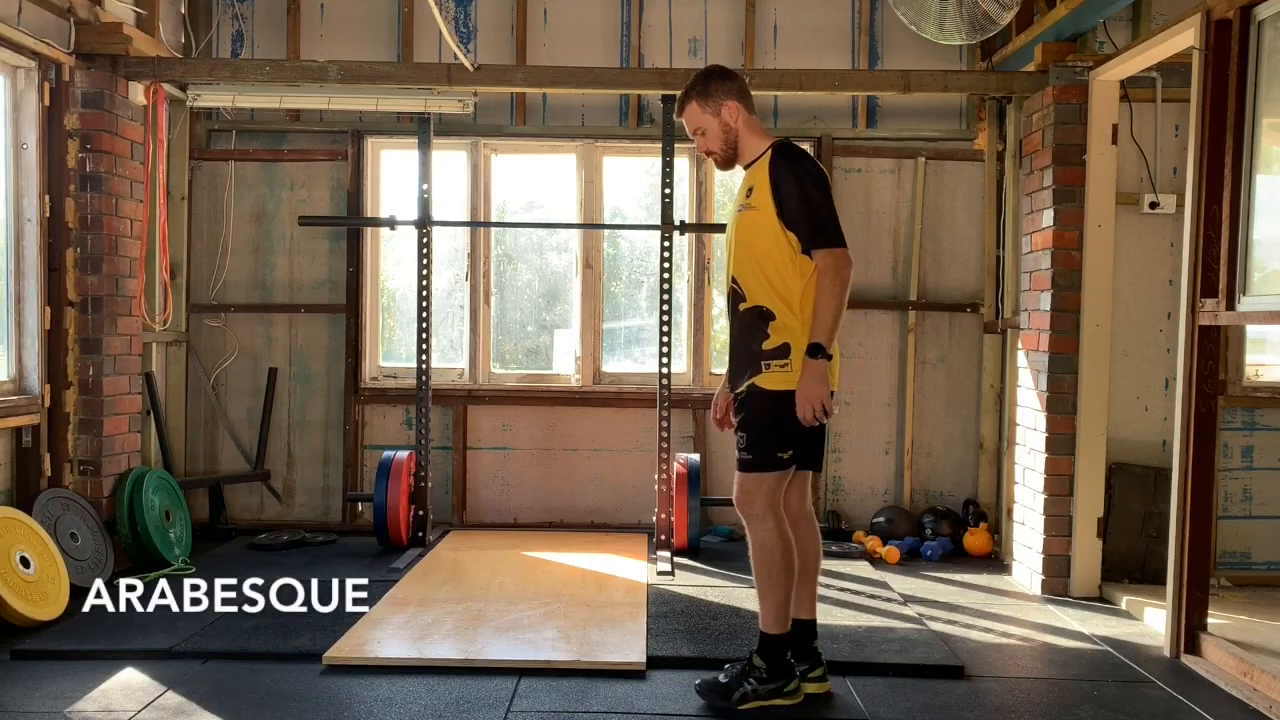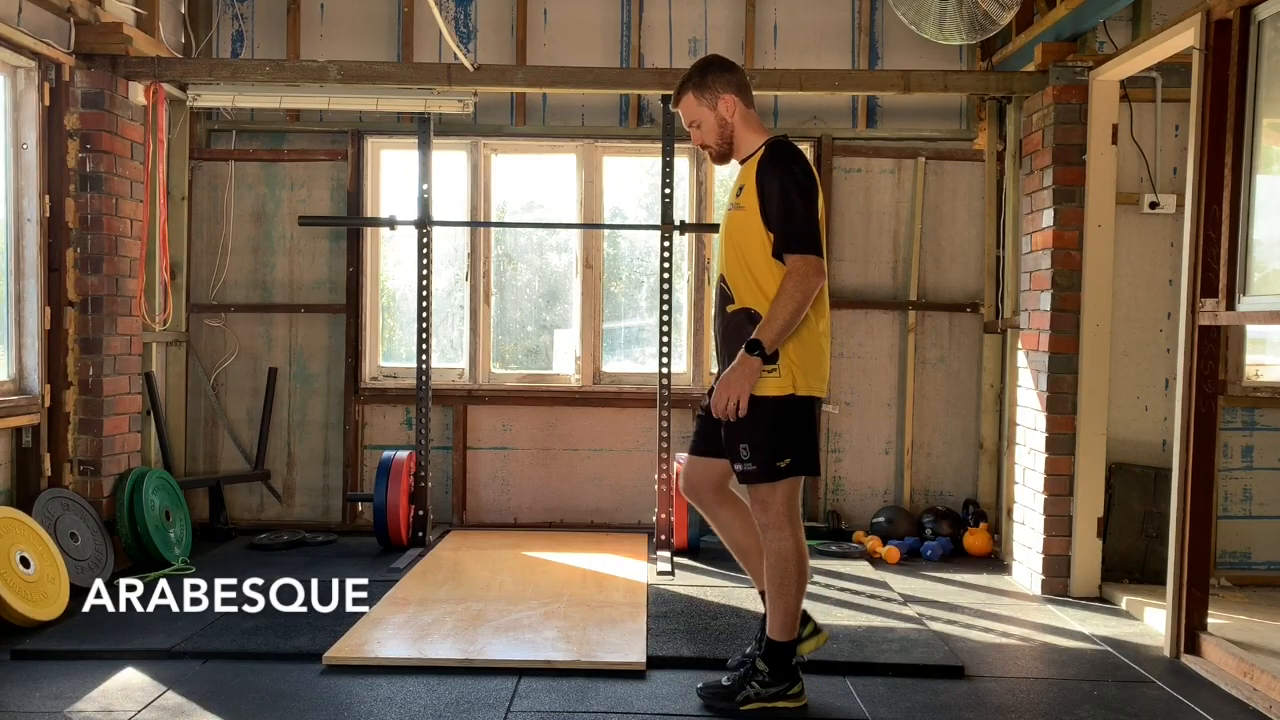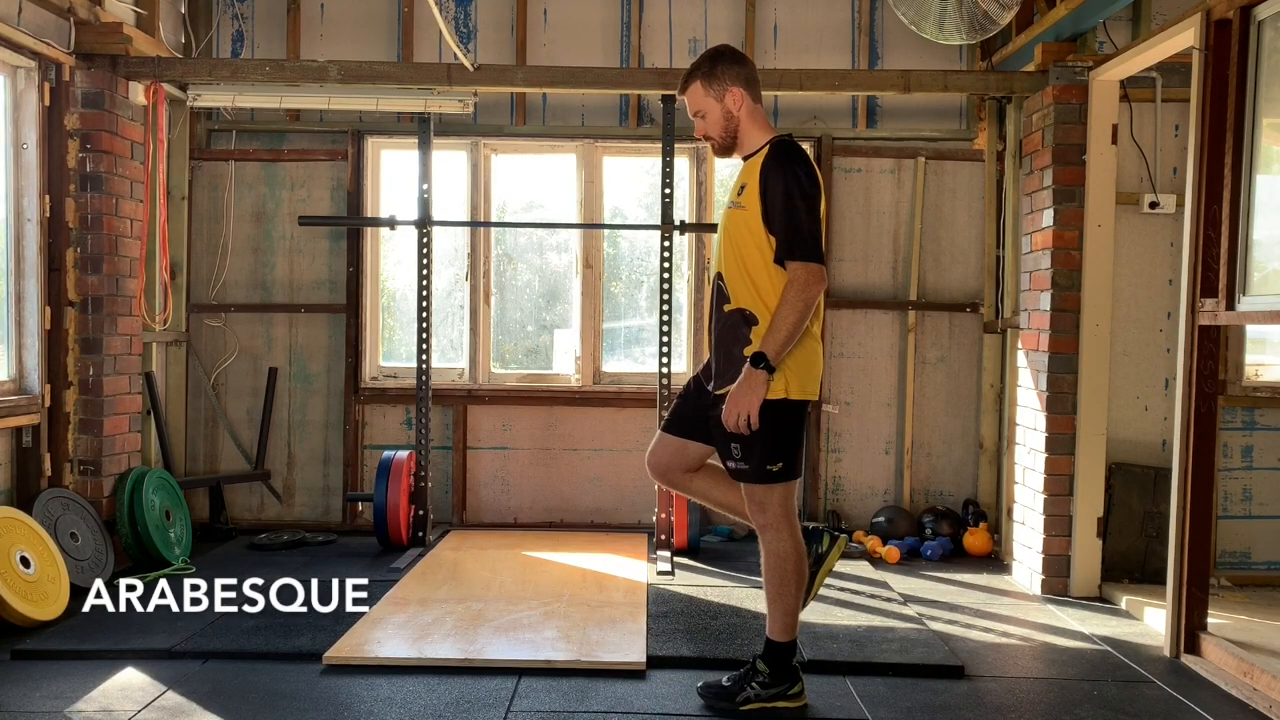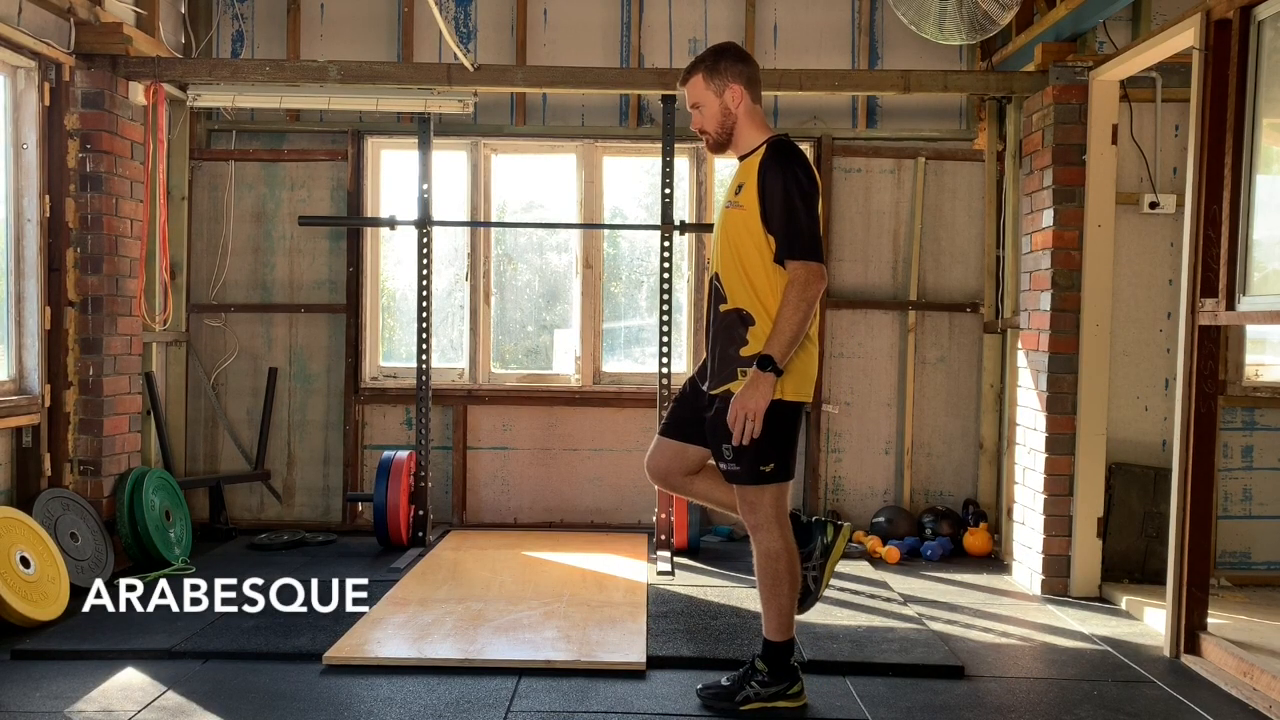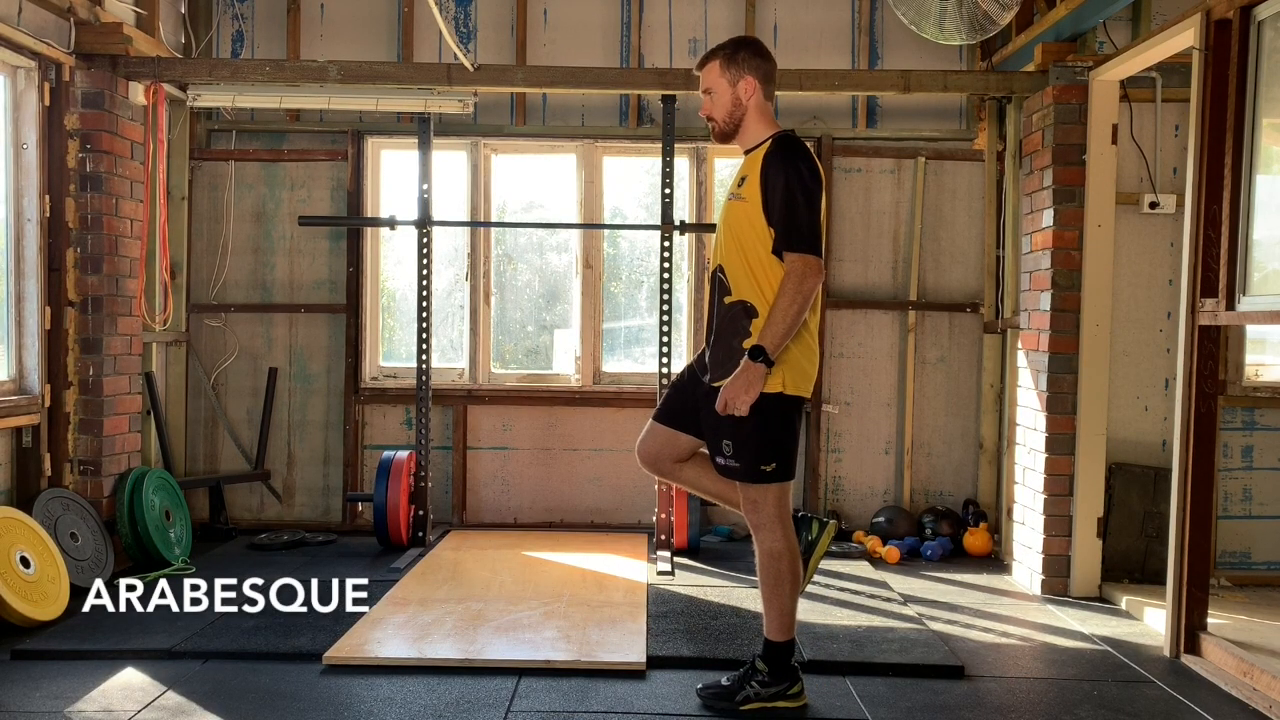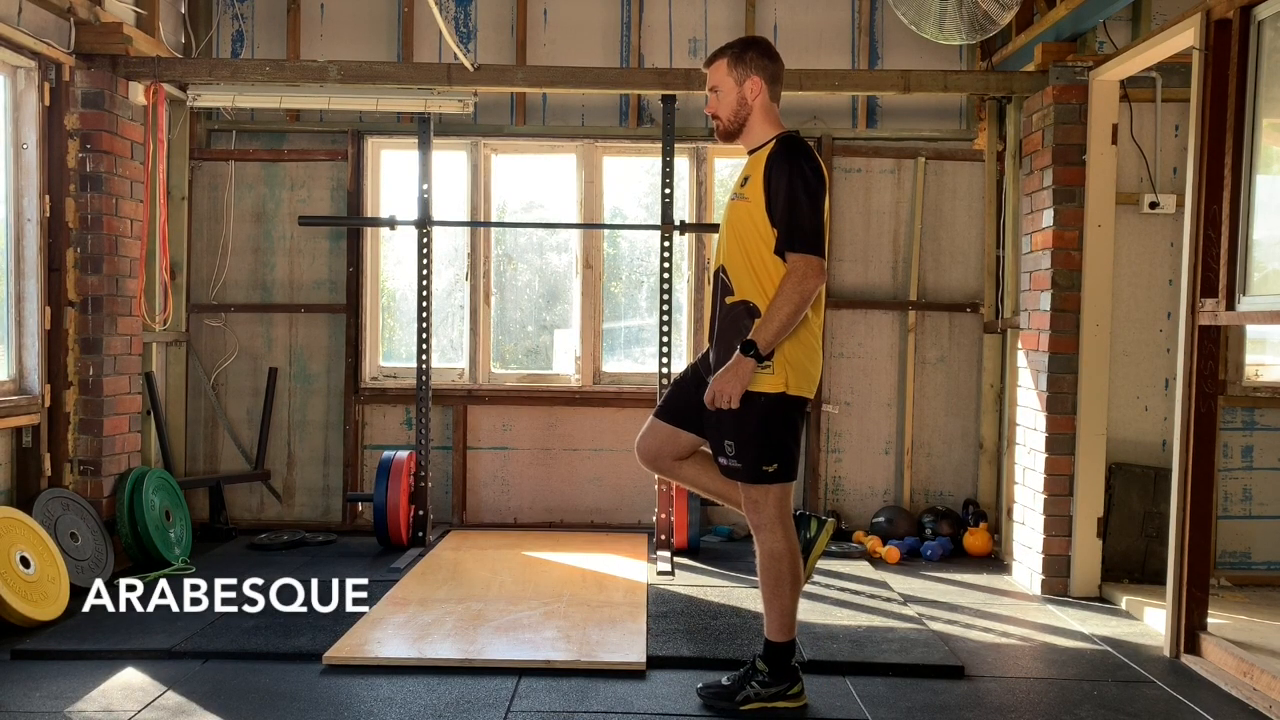
dt=0.5s
person 1, frame 1
left shoulder: (789, 166)
right shoulder: (755, 181)
left elbow: (835, 264)
left wrist: (816, 360)
right wrist: (732, 380)
left hip: (790, 374)
right hip: (765, 373)
left knee: (756, 504)
right knee: (787, 505)
left ankle: (775, 666)
right ankle: (802, 653)
person 1, frame 2
left shoulder: (779, 164)
right shoulder: (751, 173)
left elbow: (806, 272)
left wrist: (753, 356)
left hip: (776, 376)
right hip: (749, 373)
left knee: (772, 513)
right knee: (700, 482)
left ankle: (779, 671)
right ankle: (786, 620)
person 1, frame 3
left shoulder: (783, 164)
right shoulder: (752, 169)
left elbow: (809, 277)
left wrist: (760, 370)
left hip: (768, 376)
right hip: (731, 368)
left knee: (769, 514)
right knee: (666, 461)
left ankle: (779, 674)
right ankle: (804, 545)
person 1, frame 4
left shoulder: (780, 164)
right shoulder: (748, 169)
left elbow: (808, 276)
left wrist: (766, 372)
left hip: (762, 376)
right hip: (724, 368)
left knee: (760, 514)
right knee: (666, 467)
left ankle: (777, 673)
right ankle: (804, 537)
person 1, frame 5
left shoulder: (785, 158)
right shoulder: (754, 163)
left elbow: (804, 270)
left wrist: (757, 363)
left hip: (763, 370)
right hip: (725, 360)
left knee: (763, 516)
right knee: (657, 451)
left ankle: (778, 675)
right ankle: (792, 531)
person 1, frame 6
left shoulder: (789, 159)
right shoulder: (757, 163)
left elbow: (806, 272)
left wrist: (749, 357)
left hip: (766, 369)
right hip: (733, 358)
left knee: (764, 514)
right knee: (657, 448)
left ankle: (777, 674)
right ankle: (793, 528)
